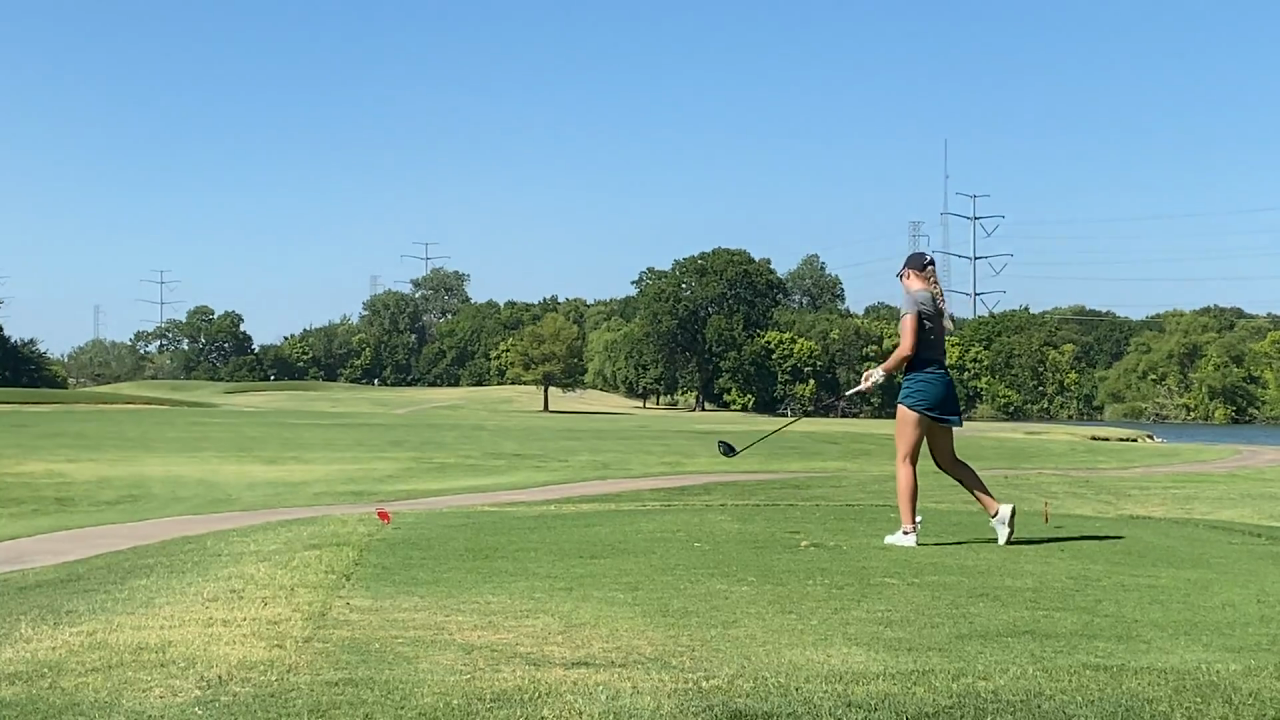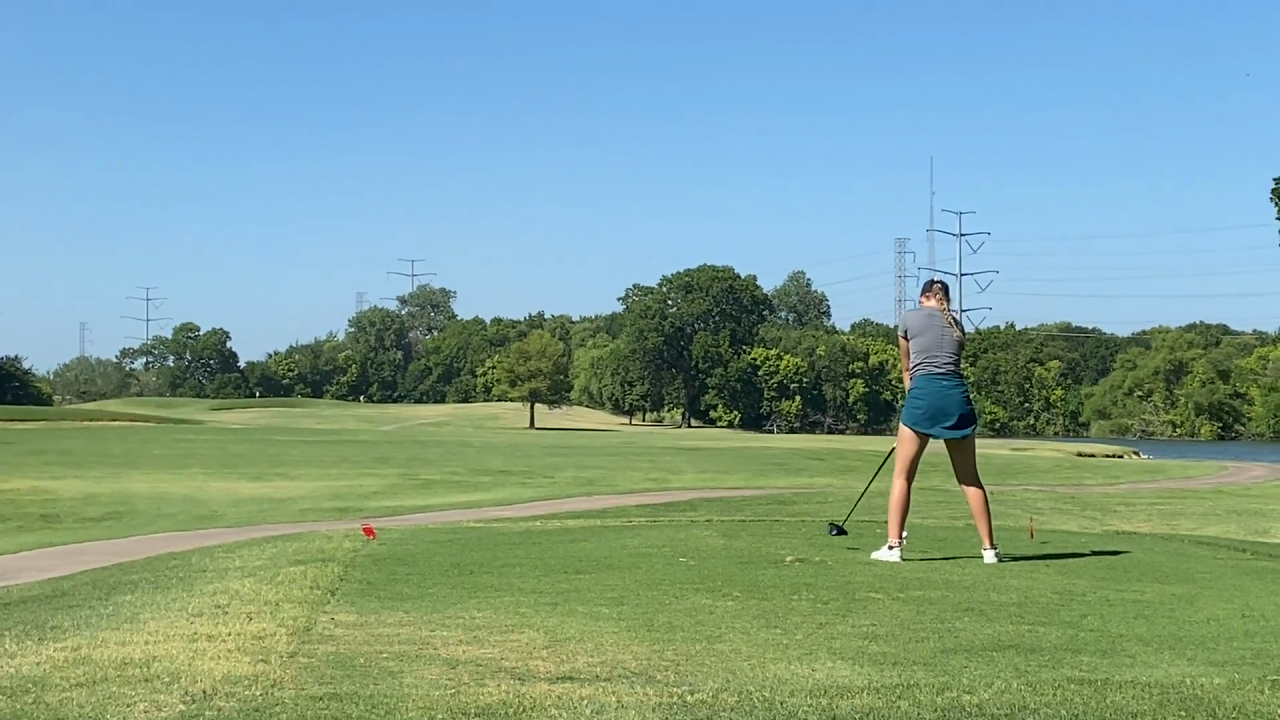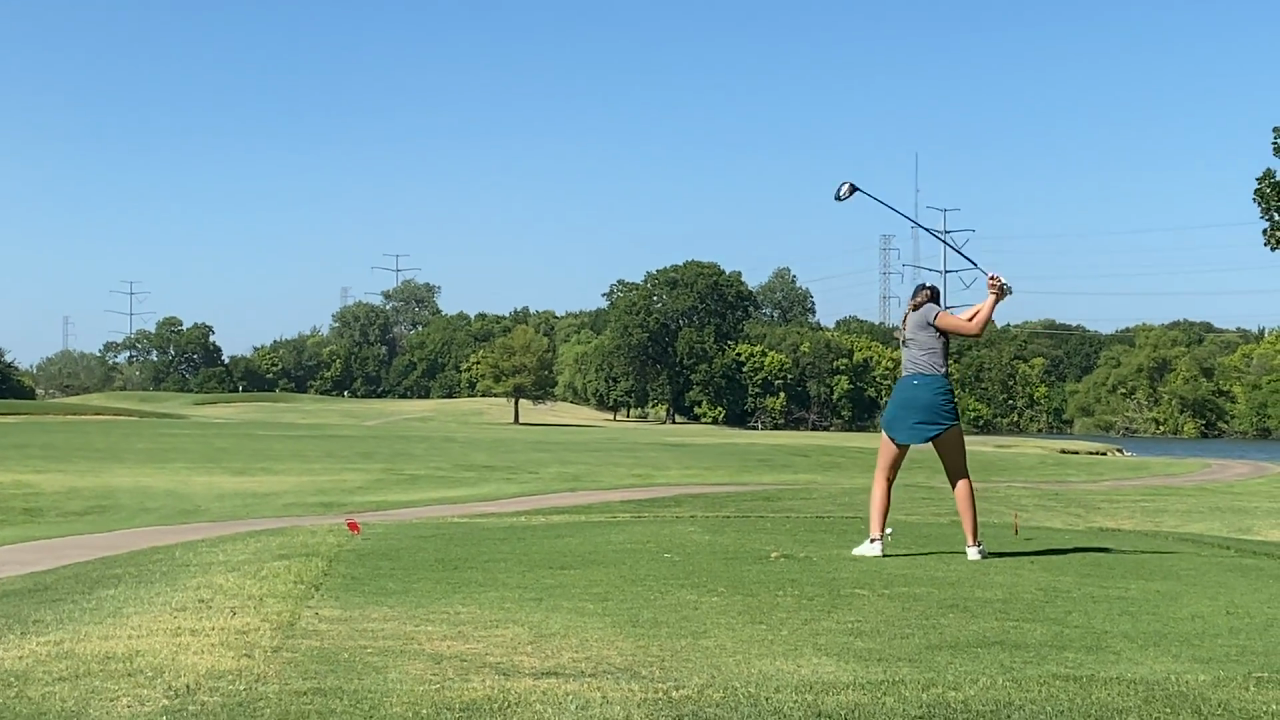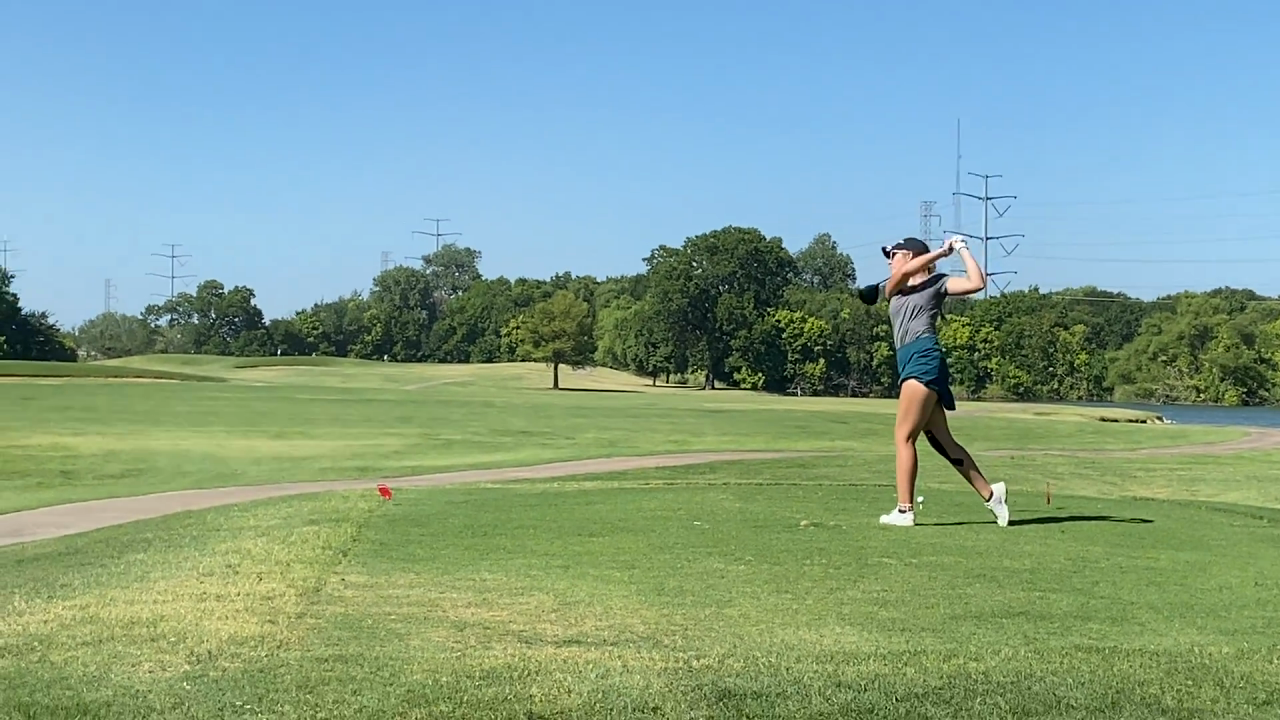
dt=1s
person 1, frame 1
left shoulder: (912, 300)
right shoulder: (934, 301)
left elbow: (907, 349)
left wrist: (882, 371)
right wrist: (879, 371)
left hip: (919, 384)
right hip: (941, 383)
left knee: (905, 460)
right knee: (947, 459)
left ankle: (907, 531)
right ankle: (997, 509)
person 1, frame 2
left shoulder: (909, 318)
right shoulder: (956, 326)
left wrist: (910, 404)
left hip: (924, 395)
right hip: (957, 396)
left knee: (902, 476)
right knee: (969, 477)
left ankle: (893, 546)
right ankle: (989, 548)
person 1, frame 3
left shoulder: (906, 324)
right shoulder: (929, 311)
left elbow: (956, 323)
right elbow: (968, 327)
left wrist: (991, 298)
right wrist: (993, 296)
left hip: (903, 396)
right hip: (937, 395)
left knee: (884, 475)
right knee: (959, 476)
left ankle: (875, 540)
right ankle: (973, 544)
person 1, frame 4
left shoulder: (939, 282)
right shoulder: (895, 288)
left elbow: (977, 283)
right elbow: (904, 274)
left wrist: (961, 249)
right wrist: (938, 251)
left hip: (923, 360)
right hip: (911, 363)
left knee: (903, 437)
right knee: (942, 440)
left ankle: (904, 510)
right ankle: (990, 494)
